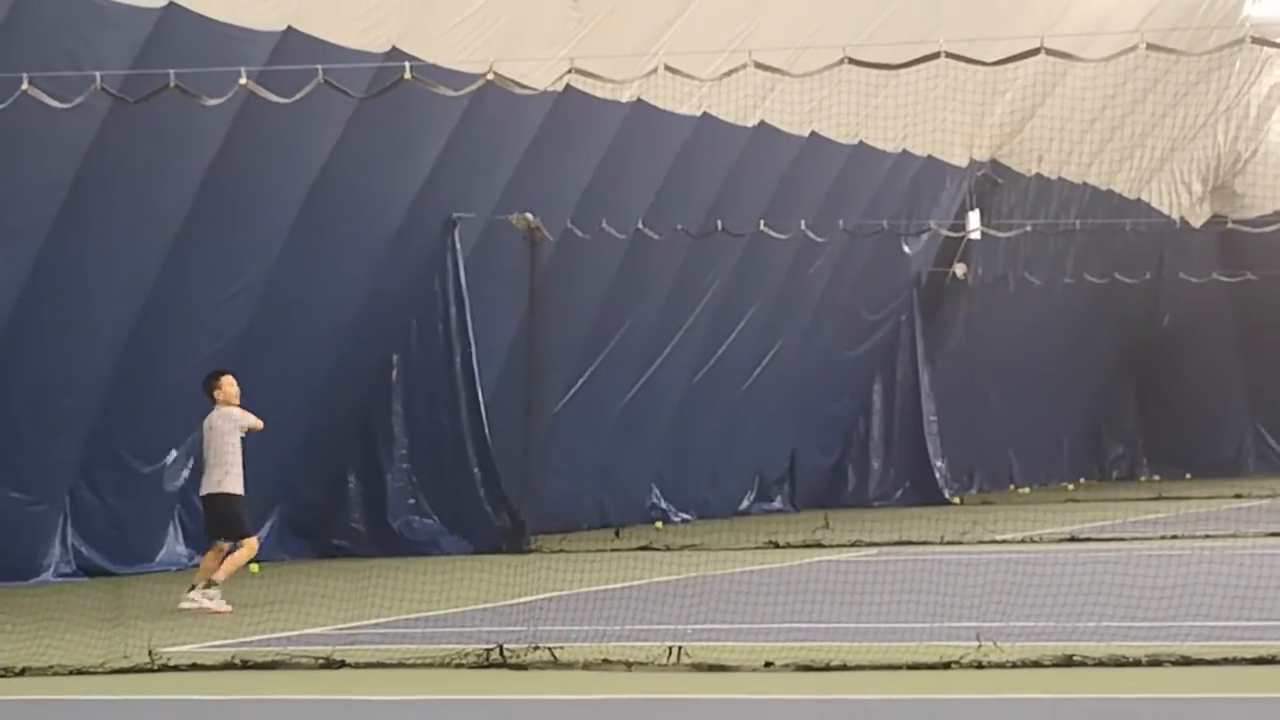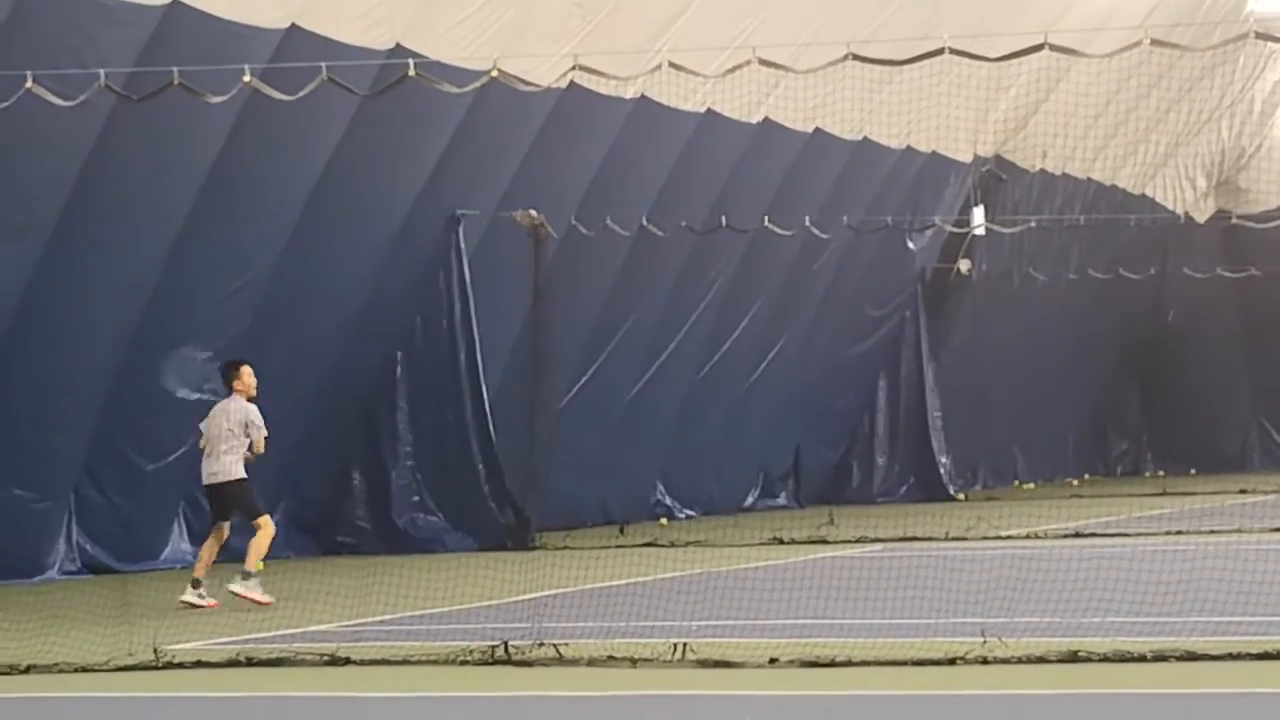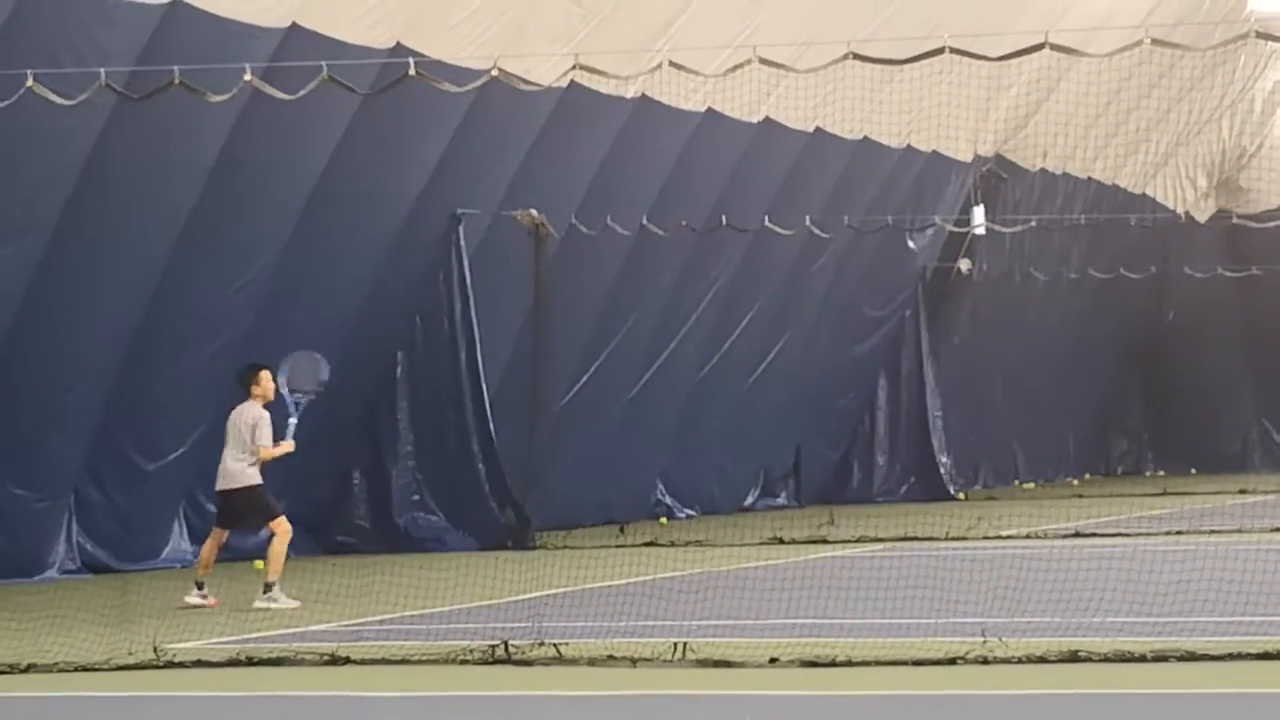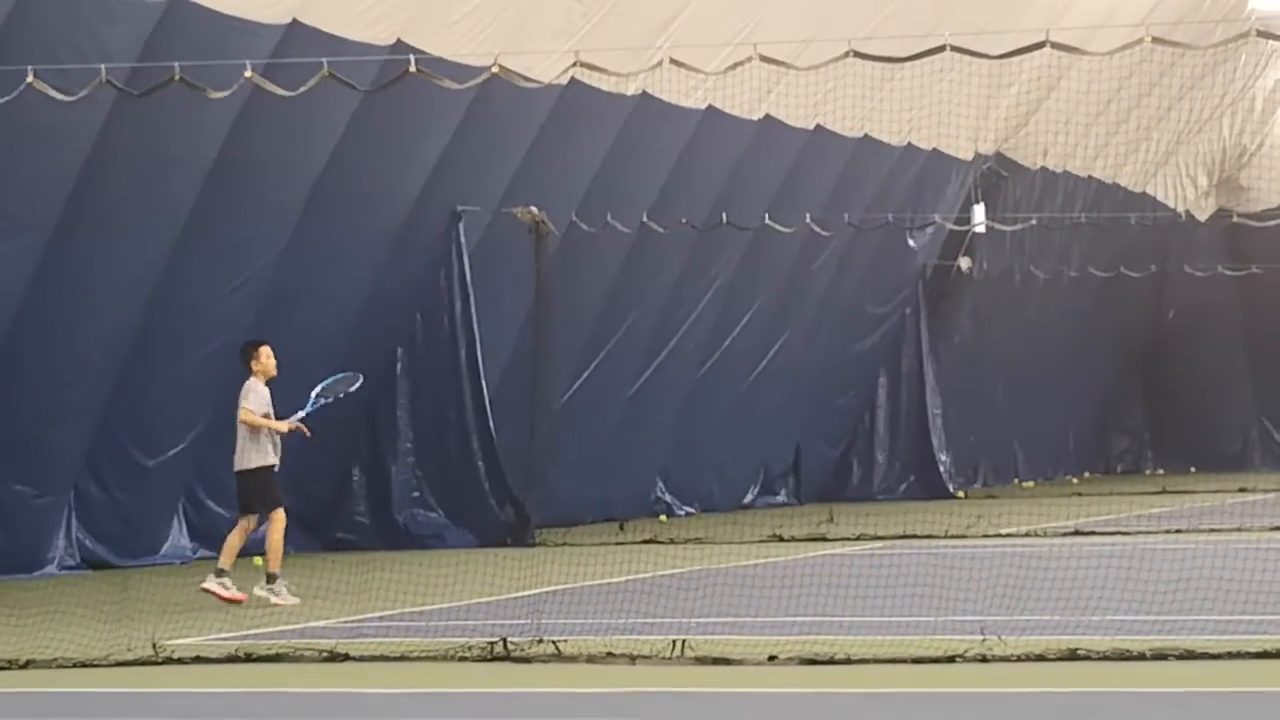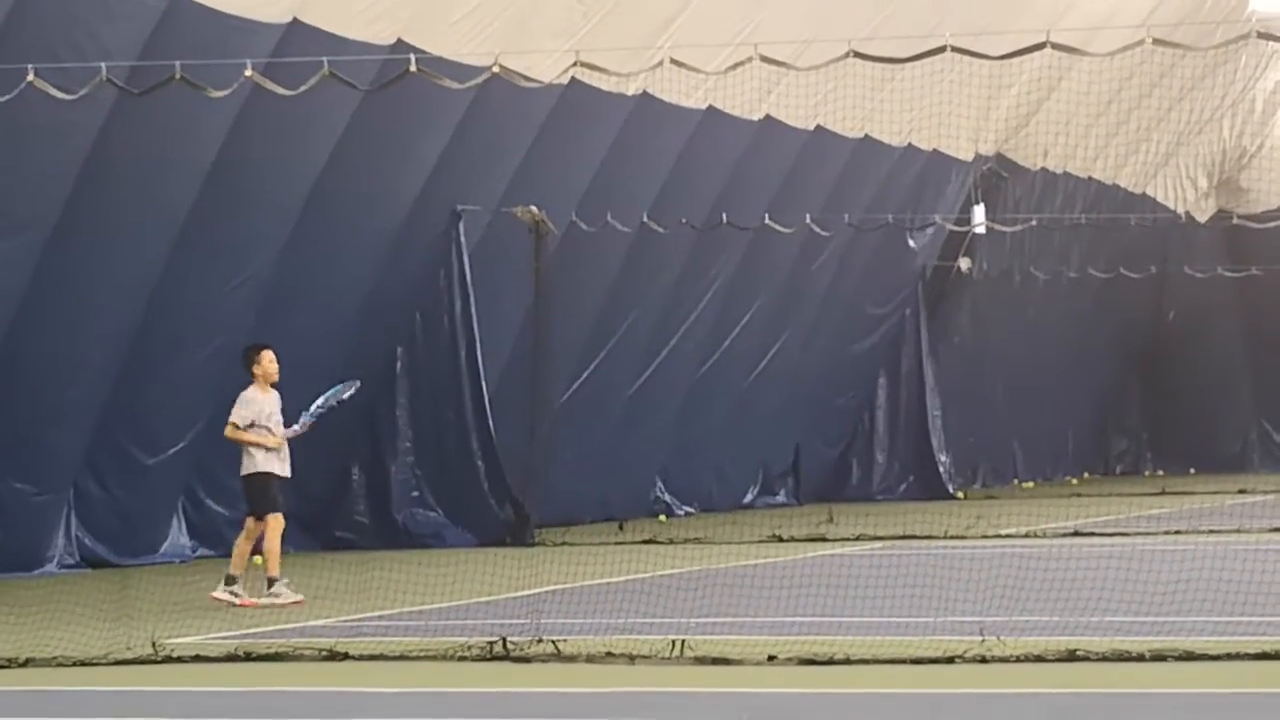
dt=0.2s
person 1, frame 1
left shoulder: (209, 421)
right shoulder: (232, 414)
right elbow: (259, 424)
left hip: (209, 491)
right hip: (226, 491)
left knee: (220, 546)
right knee: (249, 546)
left ankle: (195, 593)
right ankle: (209, 589)
person 1, frame 2
left shoulder: (217, 409)
right shoulder: (249, 410)
left elbow: (204, 444)
right elbow: (258, 449)
right wrist: (259, 436)
left hip: (212, 478)
right hip: (231, 478)
left knee: (219, 534)
right knee: (266, 527)
left ankle: (196, 589)
right ankle: (246, 580)
person 1, frame 3
left shoulder: (238, 413)
right shoulder: (261, 415)
right elbow: (264, 454)
left wrist: (276, 445)
right wrist: (285, 448)
left hip: (226, 483)
right hip: (247, 482)
left knee: (217, 536)
right knee: (283, 529)
left ankle: (198, 590)
right ankle: (270, 592)
person 1, frame 4
left shoulder: (261, 389)
right shoulder: (253, 387)
right elbow: (245, 416)
left wrist: (288, 426)
right wrist: (275, 424)
left hip: (254, 465)
right hip: (256, 464)
left knee: (246, 524)
right knee: (278, 519)
left ankle: (219, 577)
right ankle: (271, 583)
person 1, frame 5
left shoulder: (275, 396)
right shoulder: (247, 398)
right elbow: (230, 432)
left wrist: (294, 430)
right wrist: (264, 441)
left hip: (275, 470)
right hip: (258, 470)
left knee: (253, 529)
right knee: (275, 523)
left ankle: (230, 586)
right ankle: (275, 587)
